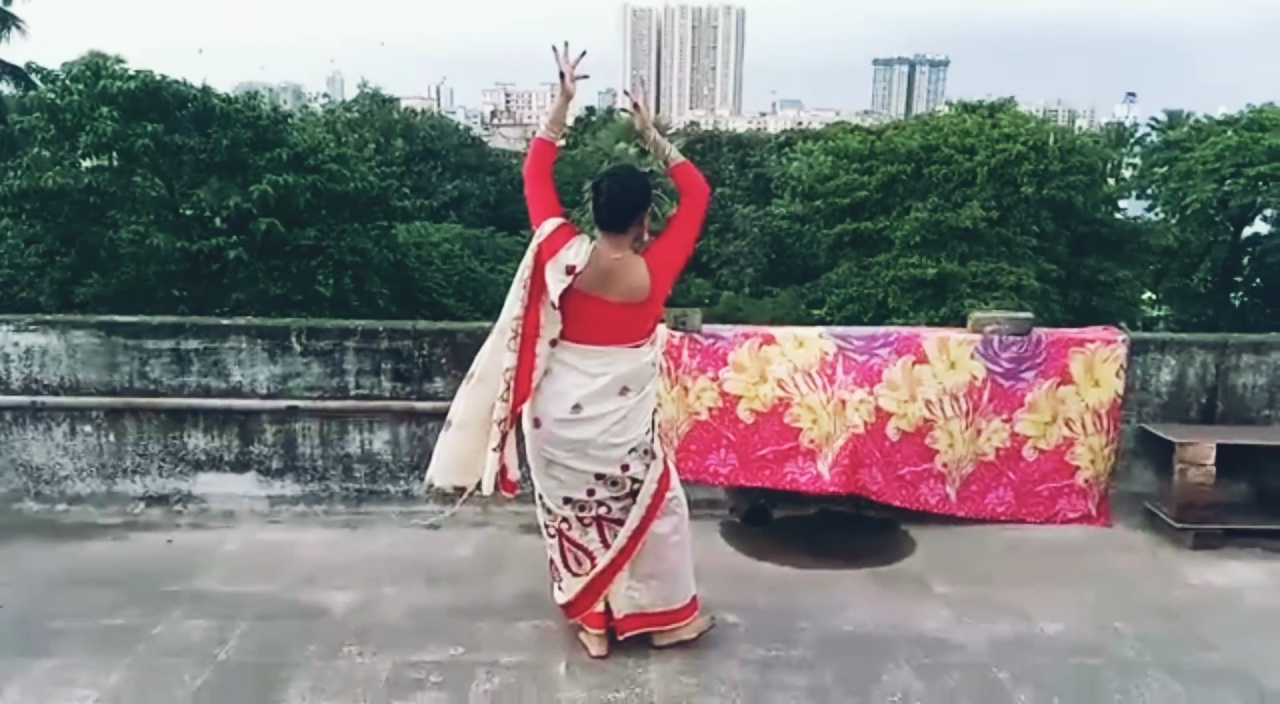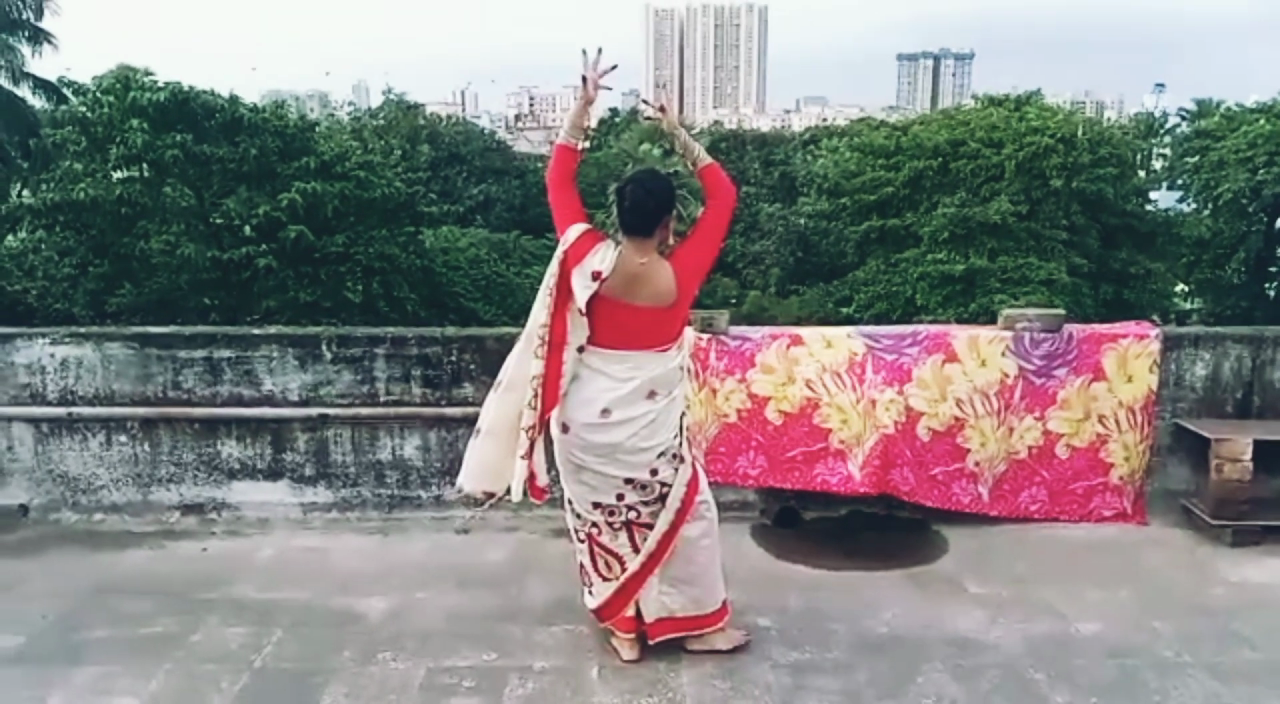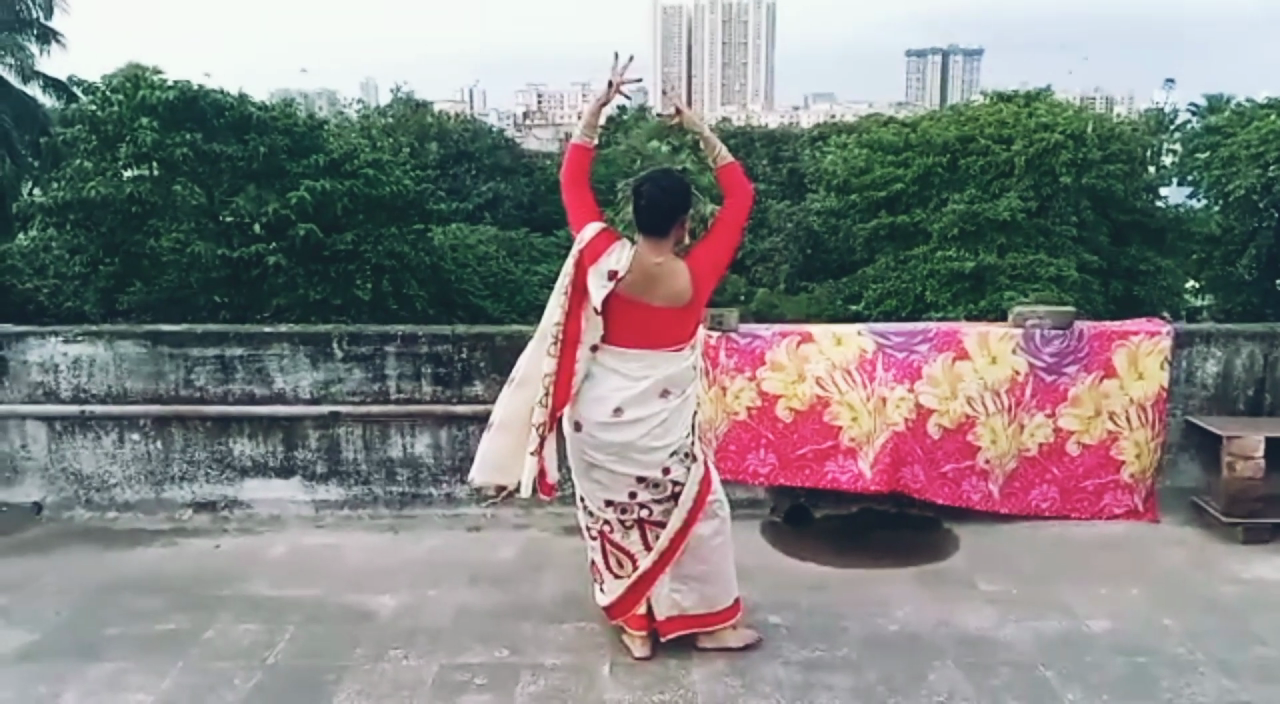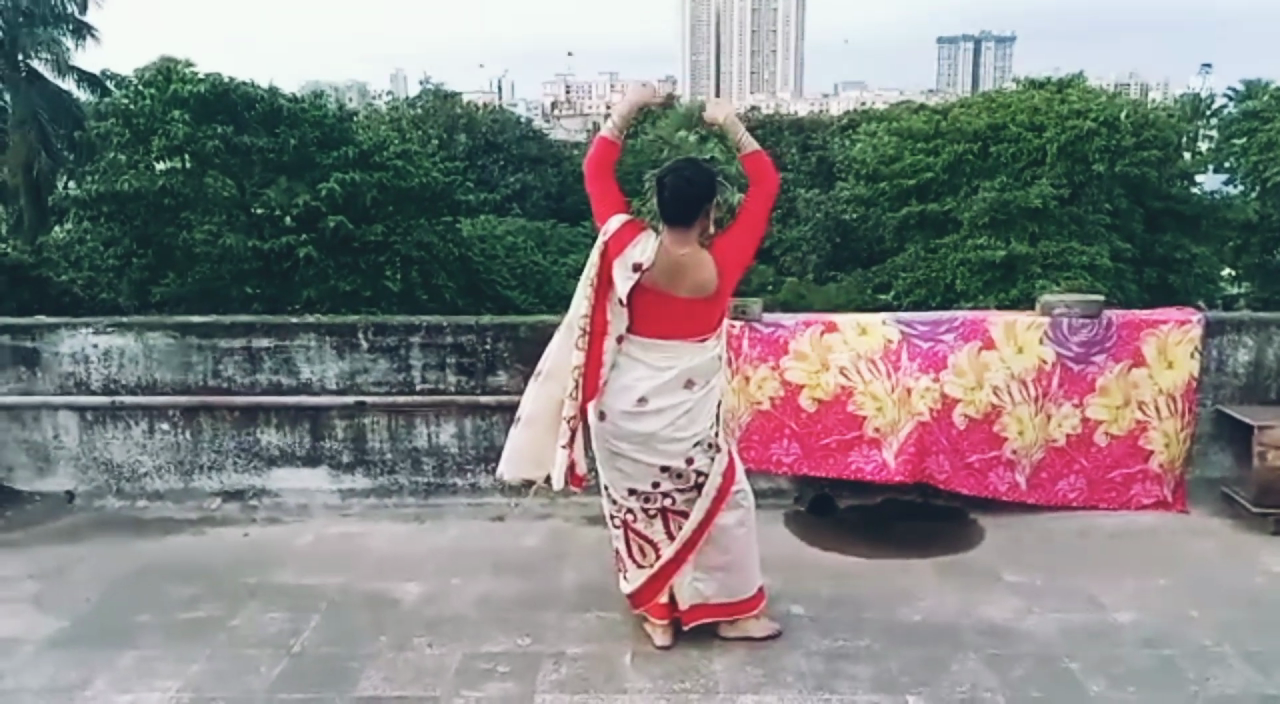
dt=1s
person 1, frame 1
left shoulder: (564, 256)
right shoulder: (654, 272)
left elbow: (536, 173)
right elbow: (697, 193)
left wrist: (564, 100)
right wrist: (650, 133)
left hip: (557, 419)
right hip: (621, 426)
left knee: (571, 516)
right knee: (657, 509)
left ankle: (592, 622)
right ankle: (667, 616)
person 1, frame 2
left shoulder: (588, 261)
right shoulder: (680, 276)
left elbow: (559, 179)
right elbow: (723, 196)
left wrist: (583, 104)
right wrist: (678, 134)
left hip: (586, 423)
right hip: (650, 428)
left knee: (602, 522)
right knee: (687, 514)
left ankle: (624, 627)
right ankle: (699, 622)
person 1, frame 3
left shoulder: (604, 259)
right shoulder: (695, 276)
left elbow: (573, 179)
right elbow: (740, 196)
left wrist: (598, 106)
right wrist: (703, 132)
left hip: (598, 421)
right hip: (661, 428)
left knee: (614, 520)
right knee: (699, 512)
left ankle: (635, 624)
right ankle: (709, 621)
person 1, frame 4
left shoulder: (628, 251)
right shoulder: (721, 267)
left elbow: (596, 170)
right elbow: (766, 183)
left wrist: (627, 109)
right wrist: (731, 124)
left hip: (623, 413)
right hip: (686, 421)
left knee: (637, 511)
right knee: (723, 503)
left ankle: (657, 615)
right ankle: (733, 611)
